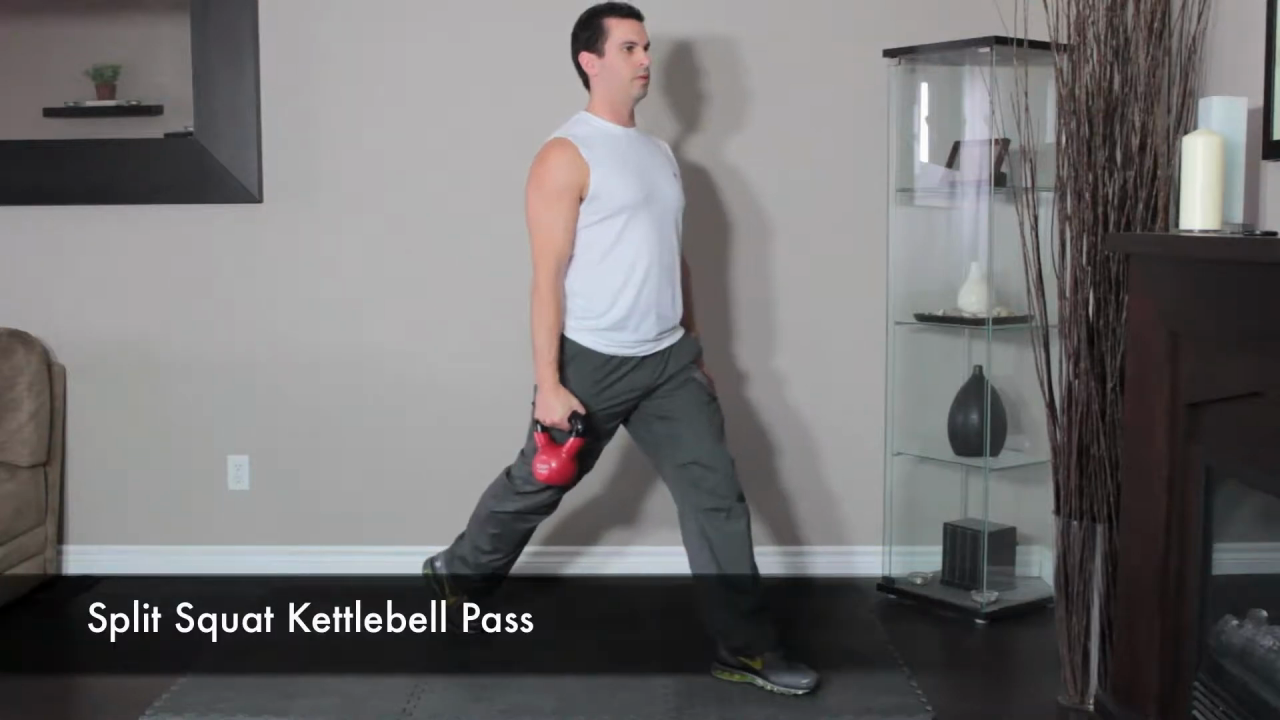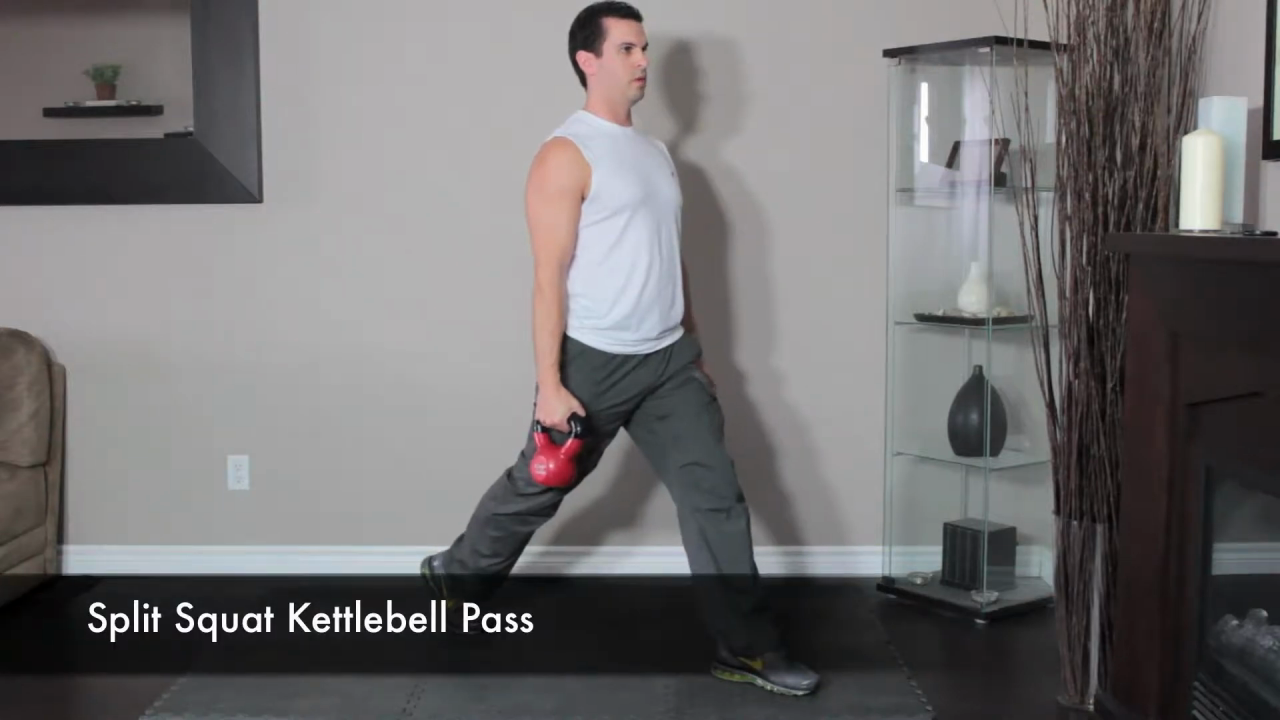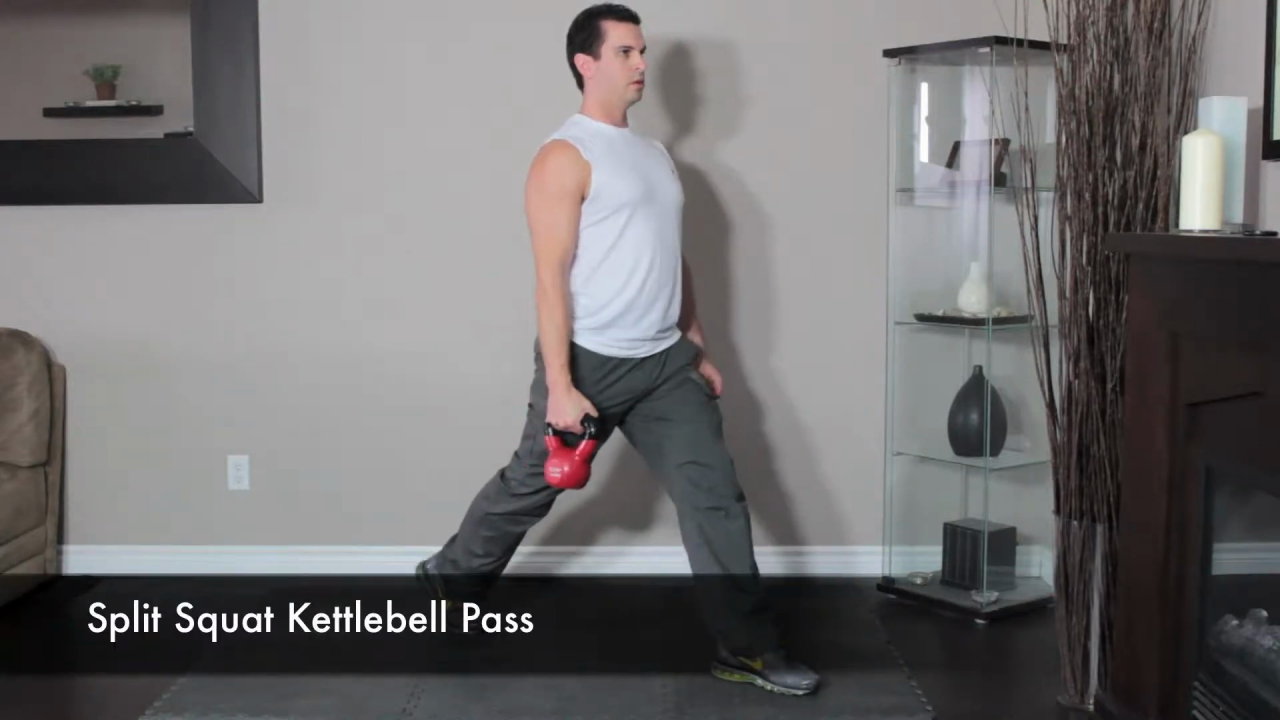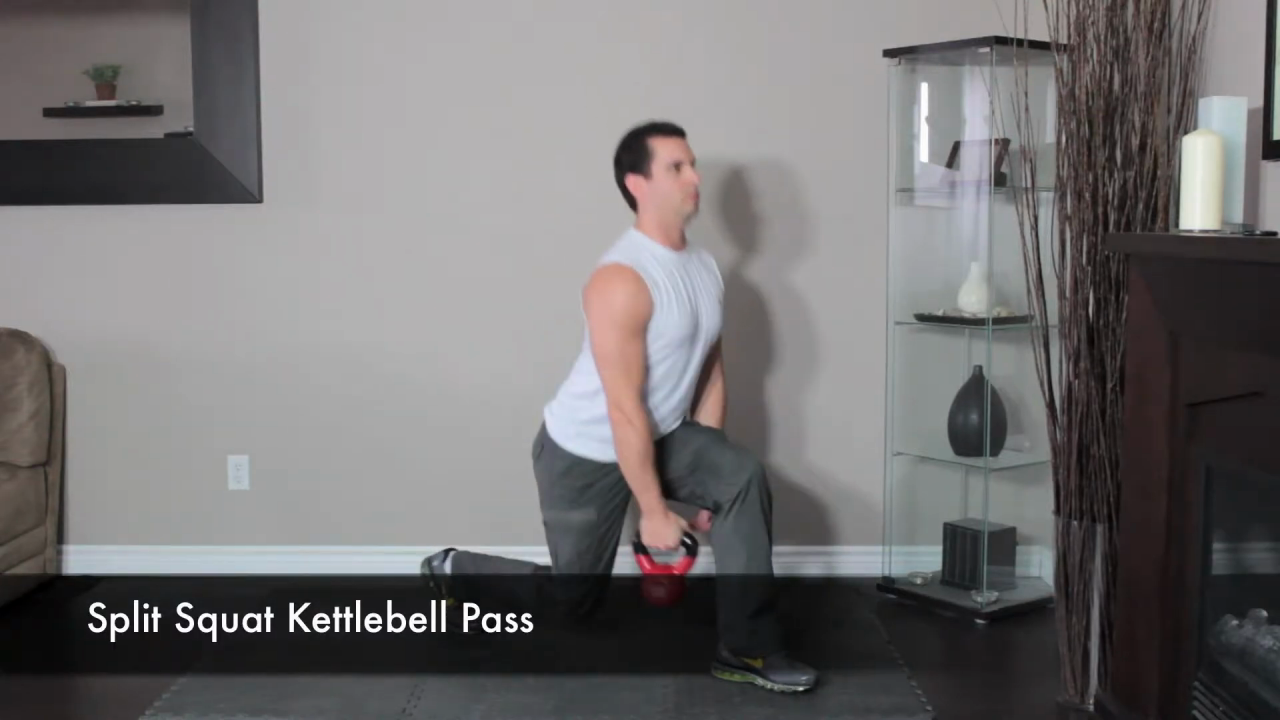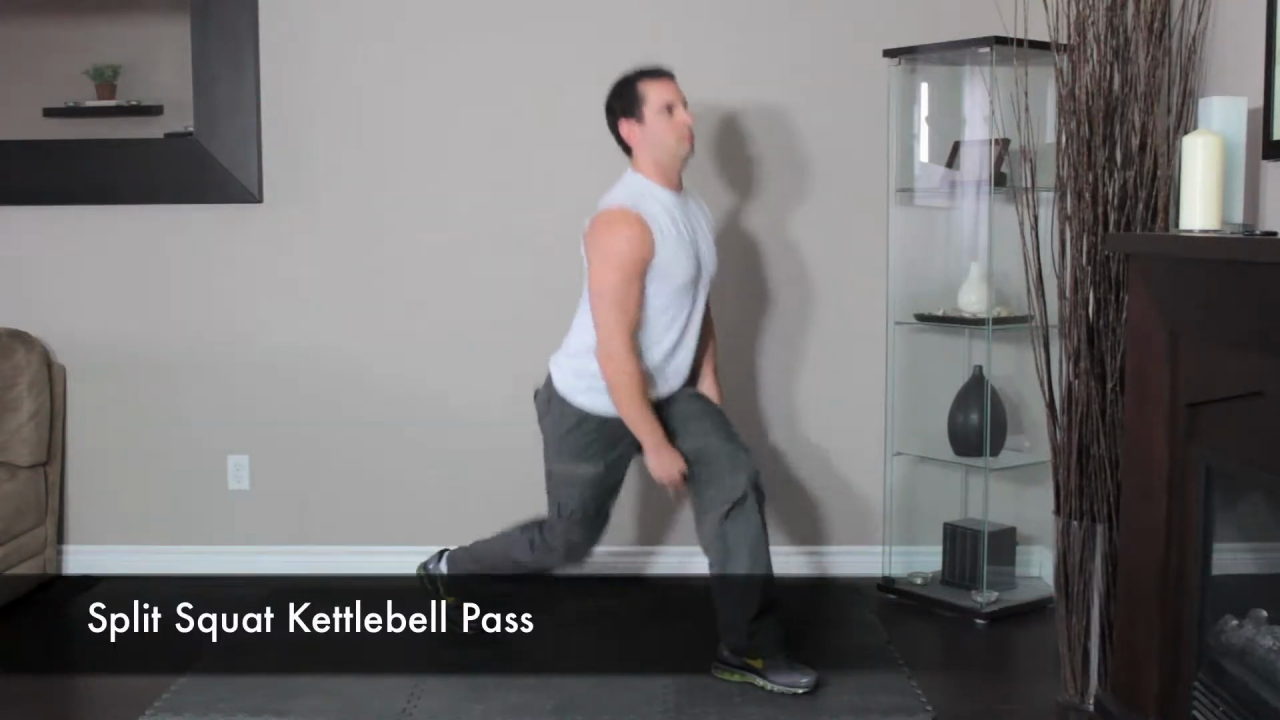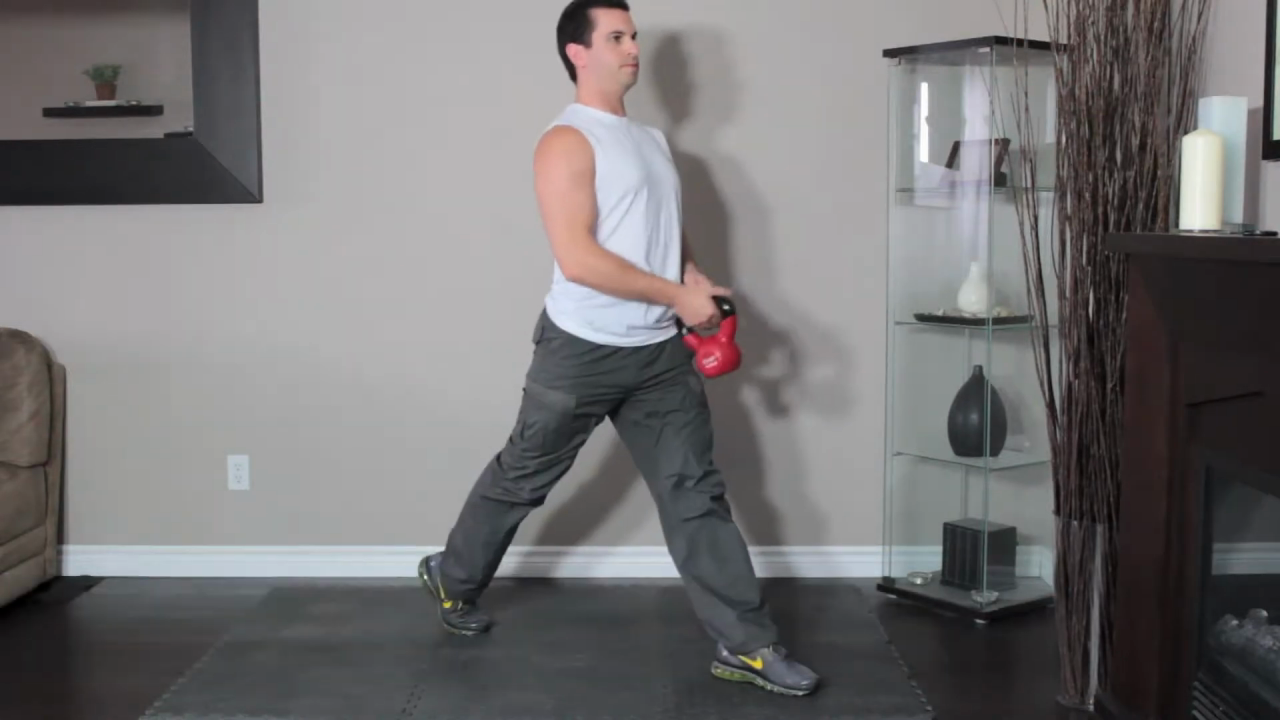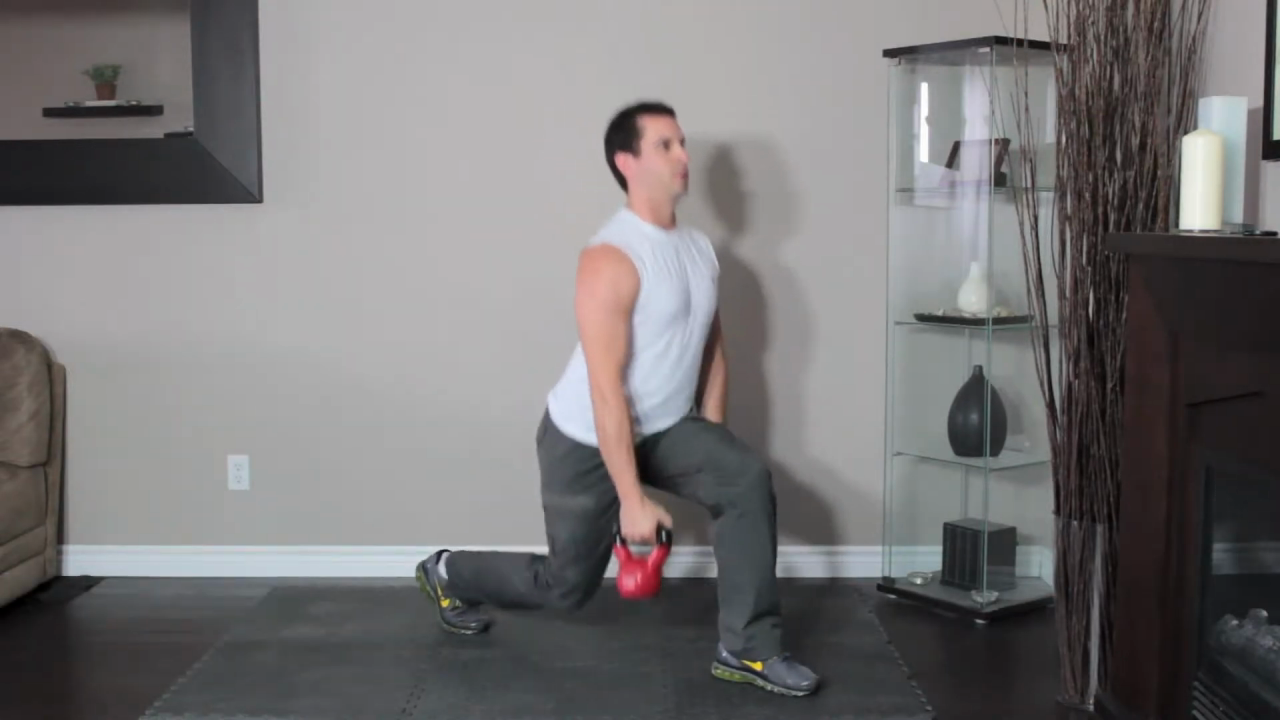
dt=0.7s
person 1, frame 1
left shoulder: (658, 152)
right shoulder: (566, 155)
right elbow: (548, 275)
left wrist: (695, 351)
right wrist: (547, 382)
left hip: (668, 360)
right hip: (591, 361)
left knee: (715, 492)
right knee: (535, 487)
left ankle: (745, 647)
right ankle: (457, 575)
person 1, frame 2
left shoulder: (655, 152)
right shoulder: (566, 155)
right elbow: (550, 275)
left wrist: (693, 349)
right wrist: (549, 384)
left hip: (669, 359)
right hip: (593, 361)
left knee: (715, 494)
right knee: (538, 487)
left ankle: (746, 647)
right ankle: (455, 577)
person 1, frame 3
left shoulder: (654, 153)
right shoulder: (565, 156)
right elbow: (552, 278)
left wrist: (698, 349)
right wrist: (559, 386)
left hip: (664, 360)
right hip: (590, 360)
left knee: (714, 493)
right knee: (530, 487)
left ankle: (747, 648)
right ankle: (447, 577)
person 1, frame 4
left shoulder: (704, 267)
right shoulder: (622, 281)
left elbow: (710, 369)
right elbow: (625, 410)
left wrist: (704, 461)
right wrist: (653, 510)
left hip: (660, 433)
right hip: (584, 451)
left knee: (744, 480)
right knee: (573, 596)
left ankle: (746, 647)
right ankle: (454, 571)
person 1, frame 5
left shoulder: (694, 211)
right shoulder: (624, 221)
left elbow: (697, 315)
right elbow: (615, 350)
left wrist: (709, 400)
right wrist: (654, 446)
left hip: (667, 392)
right hip: (589, 404)
left knee: (735, 484)
right knee: (565, 544)
left ankle: (748, 647)
right ankle: (451, 572)
person 1, frame 6
left shoulder: (651, 140)
right shoulder: (567, 142)
right elbow: (577, 259)
left wrist: (693, 277)
right wrist: (677, 294)
left hip: (659, 351)
right hip: (582, 349)
left knee: (695, 493)
right knee: (522, 478)
left ankle: (746, 644)
right ankle: (452, 578)
person 1, frame 7
left shoulder: (699, 248)
right shoulder: (613, 260)
left elbow: (711, 351)
right elbow: (605, 388)
left wrist: (710, 451)
right wrist: (633, 499)
left hip: (665, 427)
right hip: (584, 439)
left knee: (749, 481)
right knee: (568, 583)
left ankle: (748, 649)
right ankle: (450, 574)
